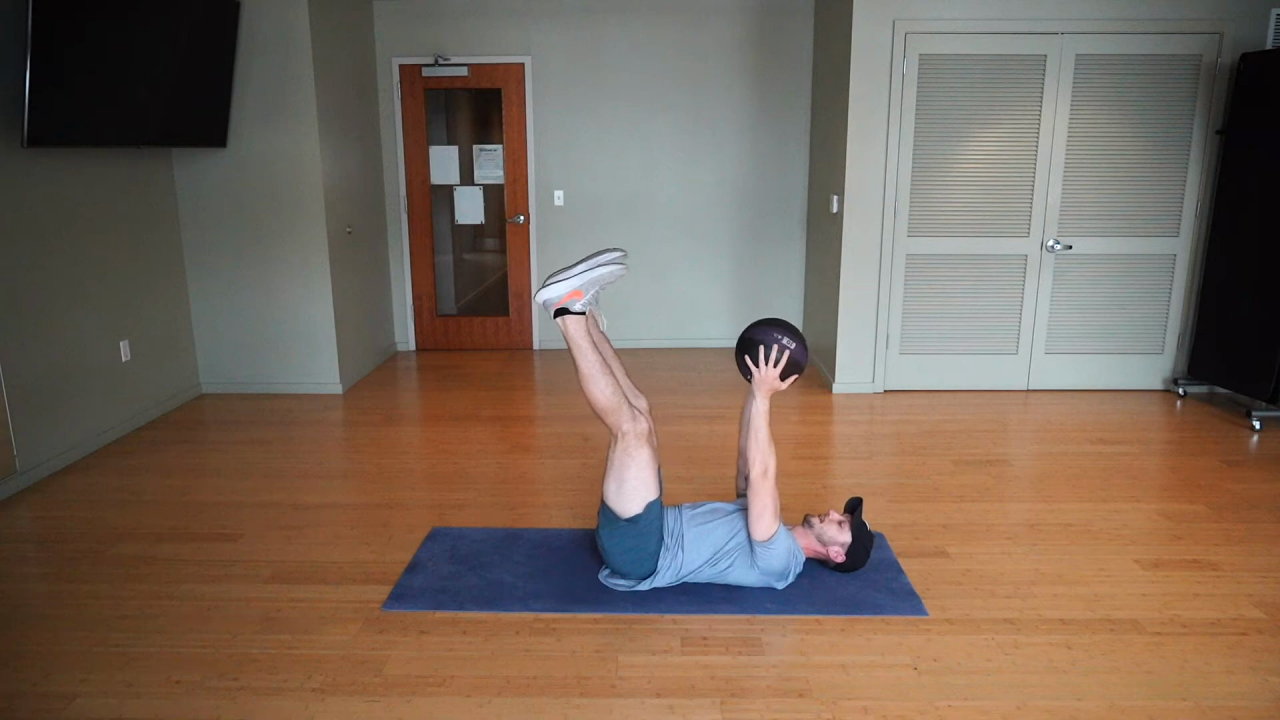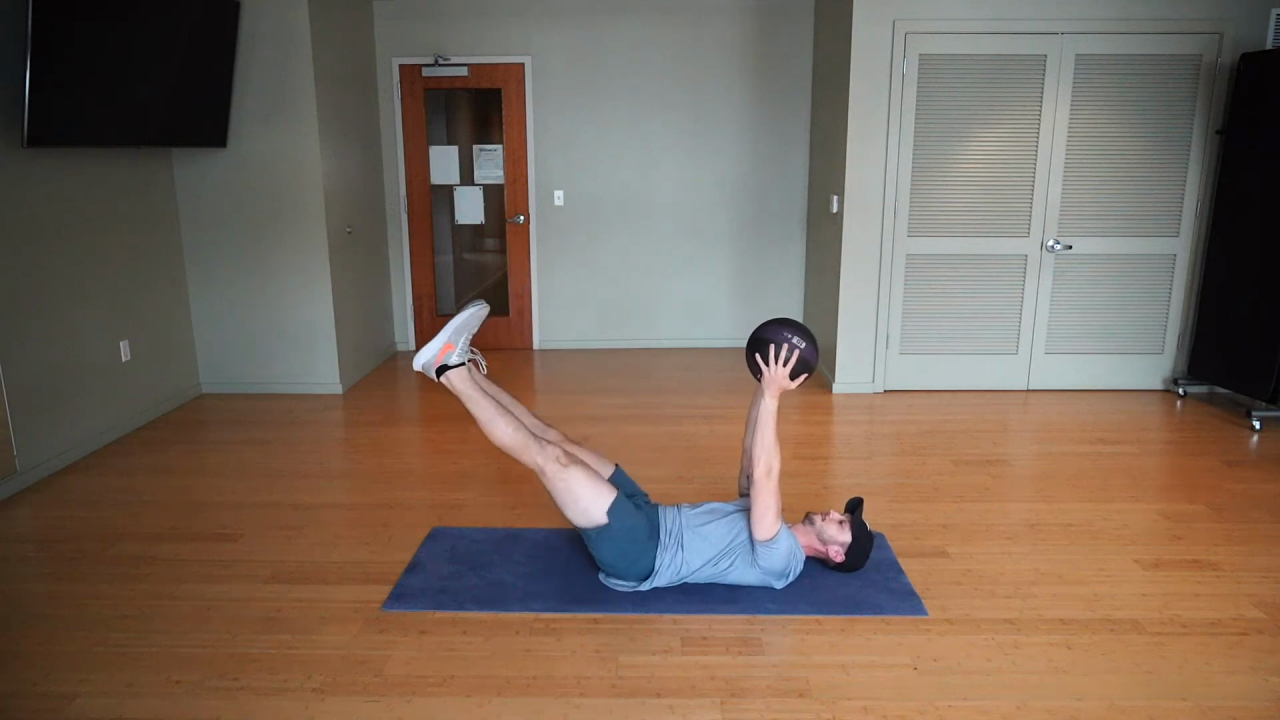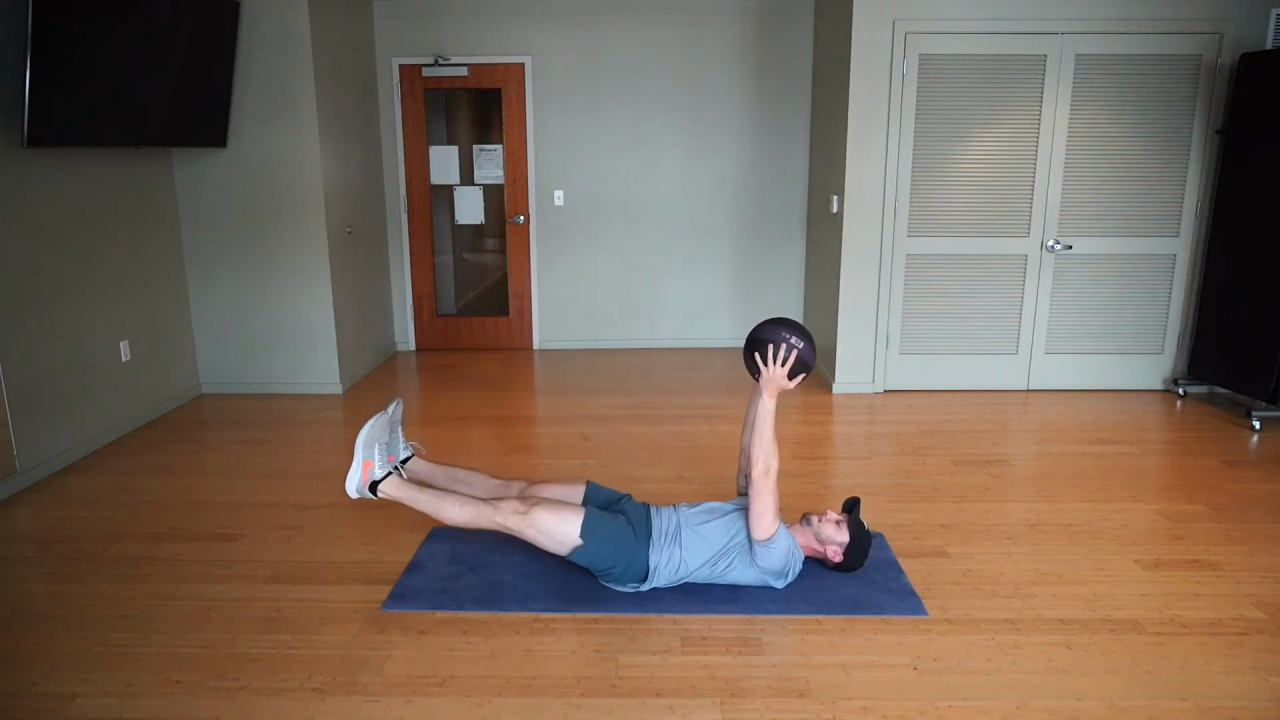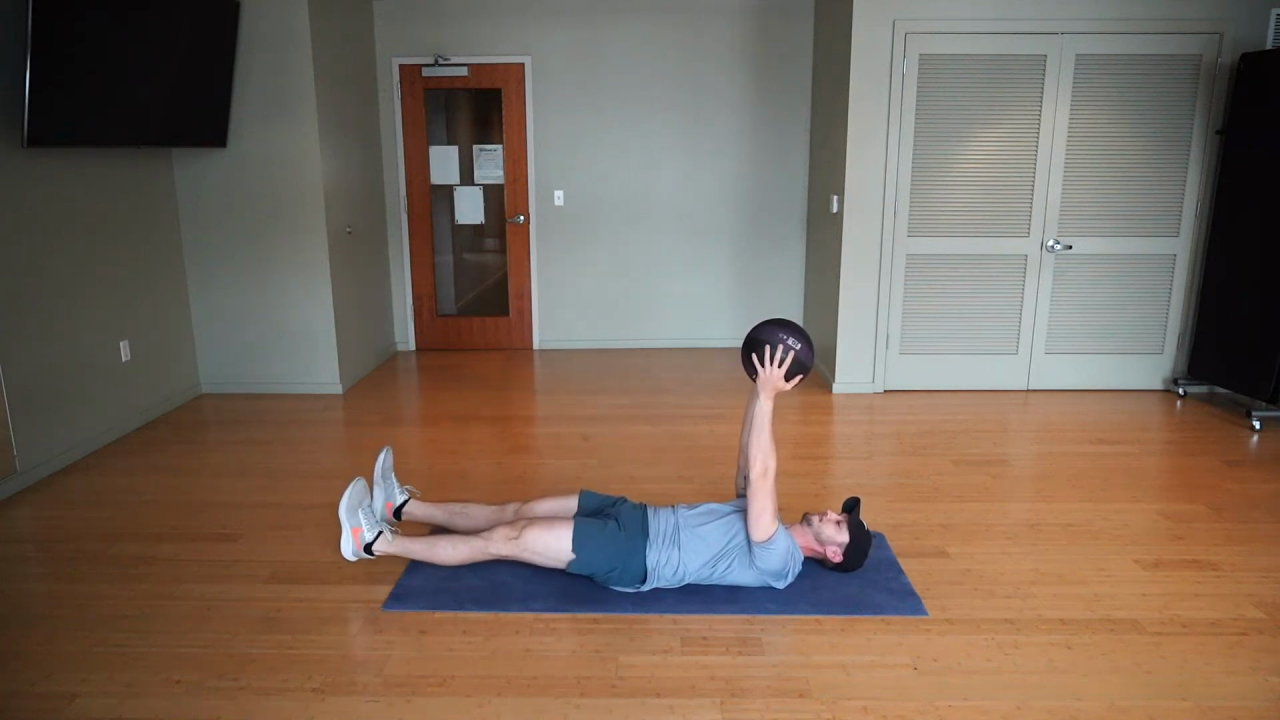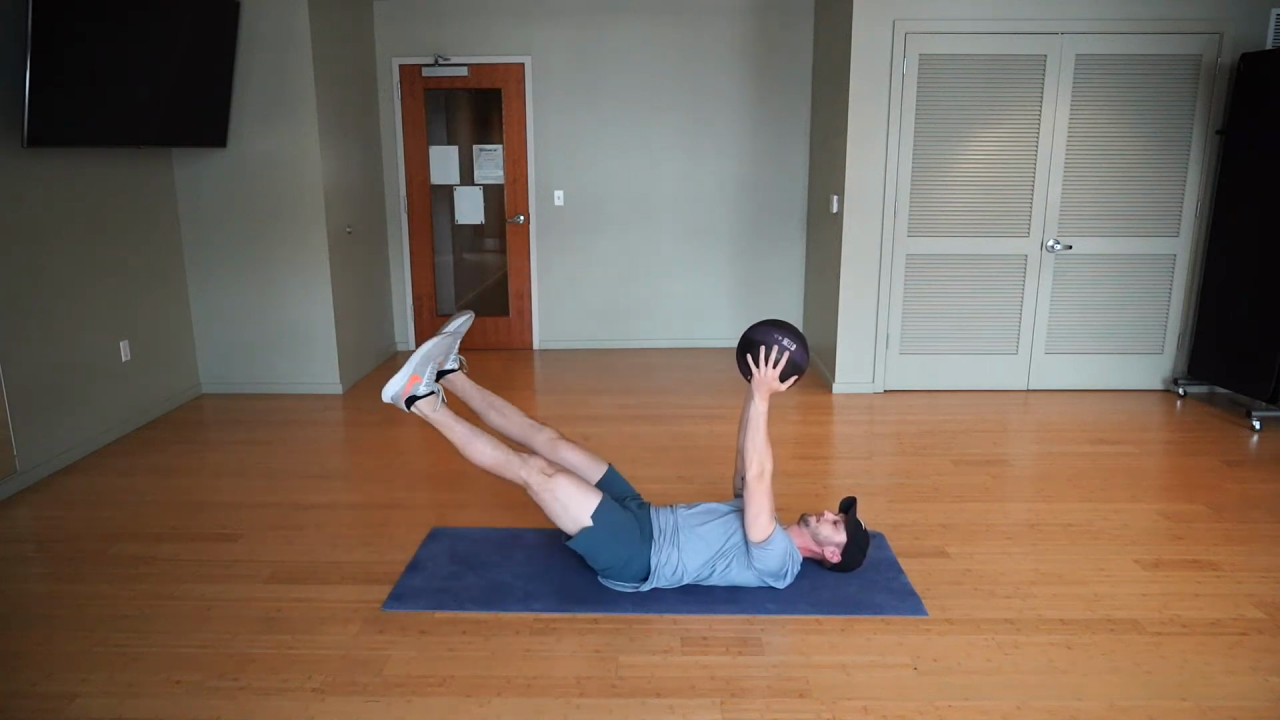
dt=1s
person 1, frame 1
left shoulder: (779, 560)
right shoulder: (770, 527)
left elbow: (761, 474)
right elbow: (748, 466)
left wrist: (763, 396)
right wrist: (758, 390)
left hip: (636, 552)
right hip: (656, 532)
left knee: (630, 426)
right knee: (636, 409)
left ankle: (570, 312)
right ankle: (579, 311)
person 1, frame 2
left shoulder: (781, 558)
right shoulder: (772, 533)
left elbow: (765, 475)
right elbow: (751, 466)
left wrist: (772, 396)
right wrist: (765, 392)
left hip: (639, 555)
right hip: (649, 522)
left knee: (549, 457)
right knee: (557, 442)
left ankle: (452, 371)
right ankle: (463, 369)
person 1, frame 3
left shoulder: (778, 559)
right shoulder: (770, 528)
left elbow: (763, 475)
right elbow: (750, 465)
left wrist: (770, 396)
right wrist: (761, 391)
left hip: (635, 554)
right hip: (639, 519)
left knee: (509, 512)
right knee: (521, 491)
left ankle: (385, 483)
right ankle: (406, 466)
person 1, frame 4
left shoulder: (776, 560)
right shoulder: (768, 528)
left elbow: (761, 476)
right elbow: (748, 469)
left wrist: (767, 397)
right wrist: (758, 393)
left hip: (633, 555)
right hip: (637, 520)
left knee: (505, 539)
right knee: (515, 512)
left ankle: (379, 541)
right ankle: (405, 506)
person 1, frame 5
left shoulder: (777, 562)
right shoulder: (769, 532)
left elbow: (757, 477)
right elbow: (746, 473)
left wrist: (762, 399)
right wrist: (755, 393)
left hip: (635, 554)
right hip: (643, 518)
left knee: (535, 471)
right knee: (550, 443)
left ankle: (423, 403)
right ankle: (451, 377)
